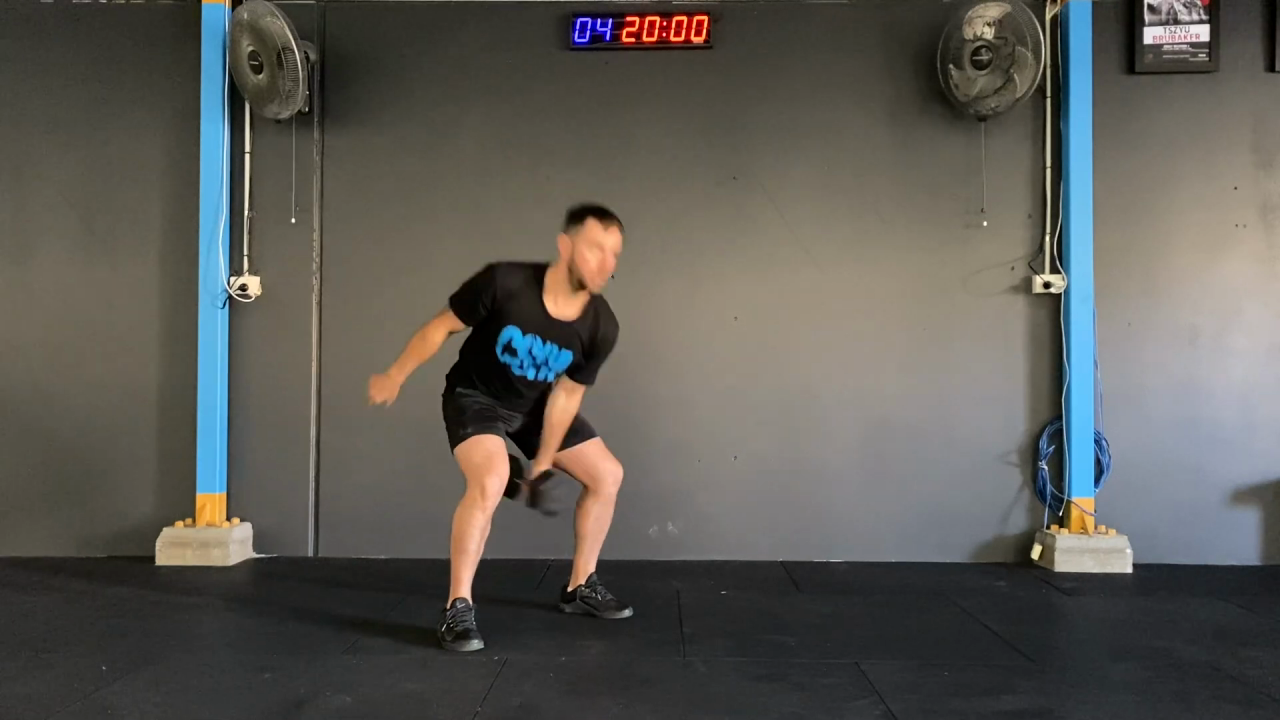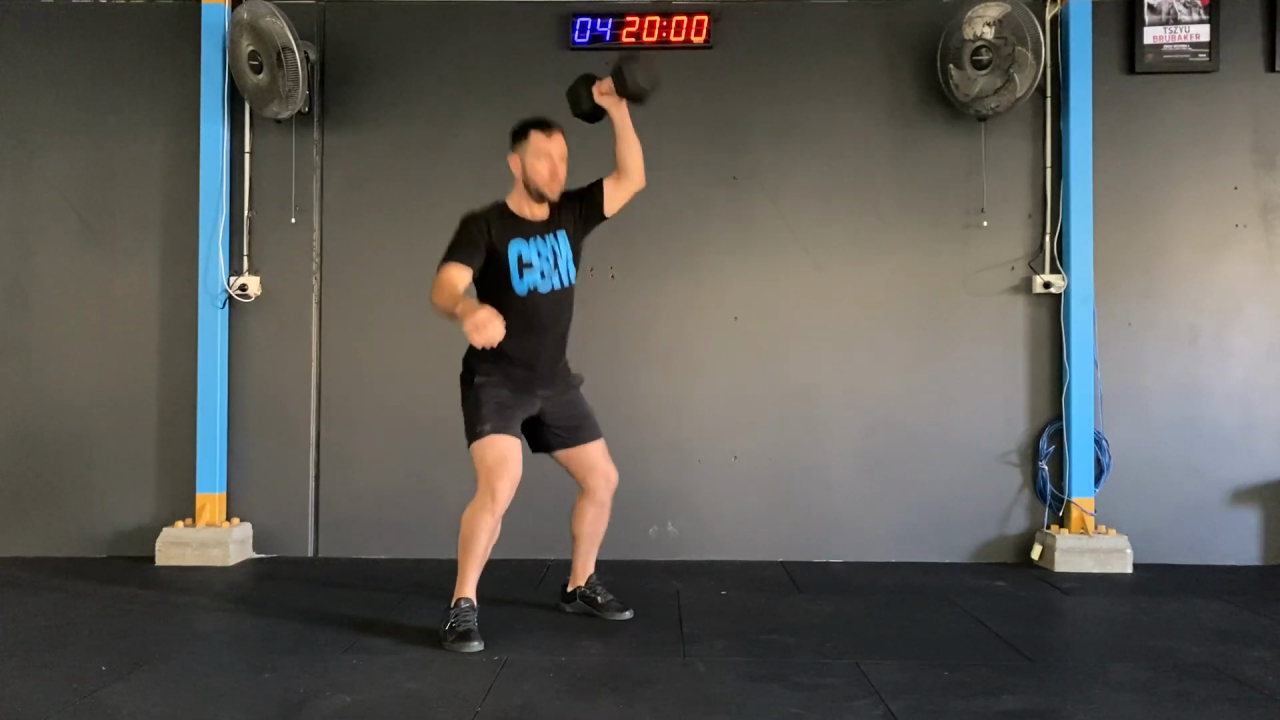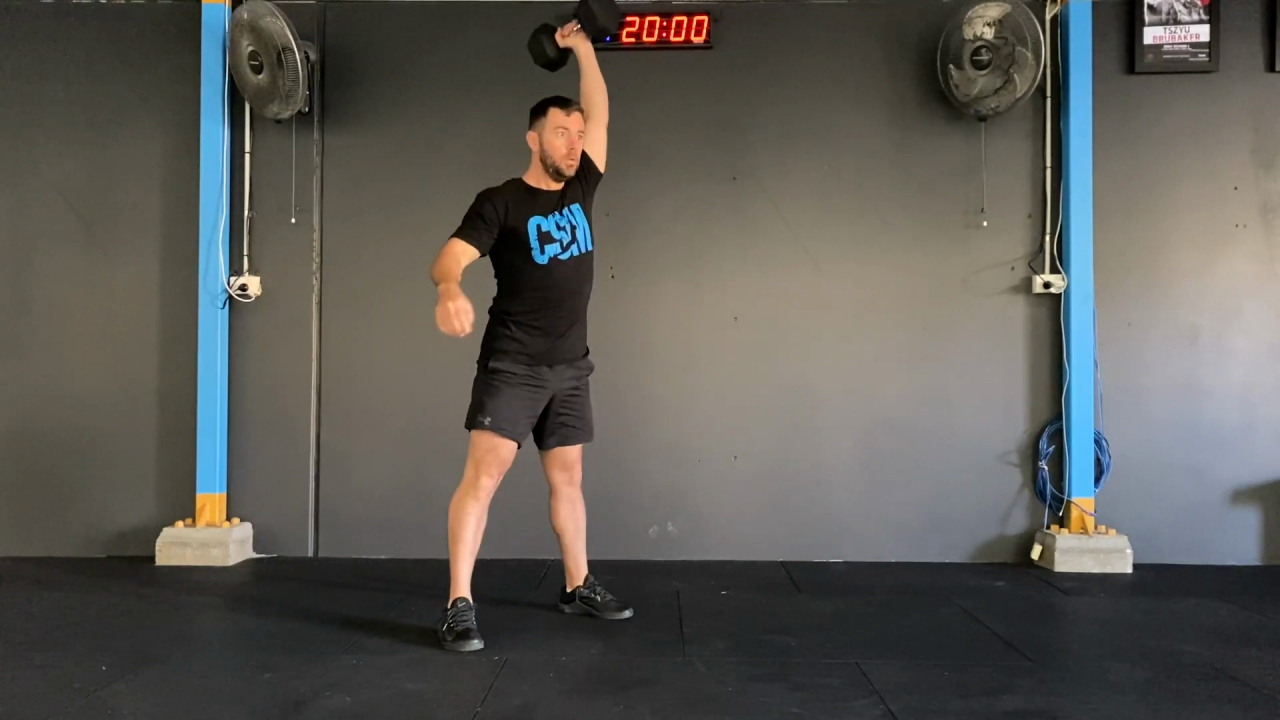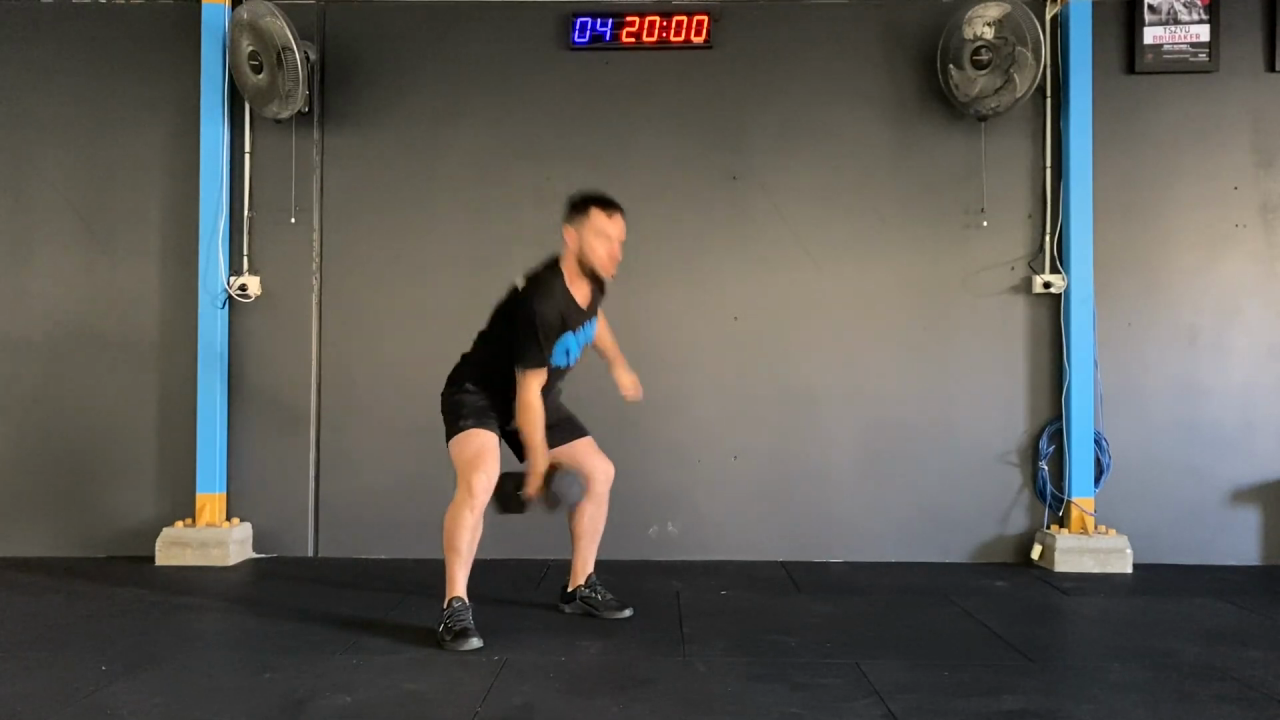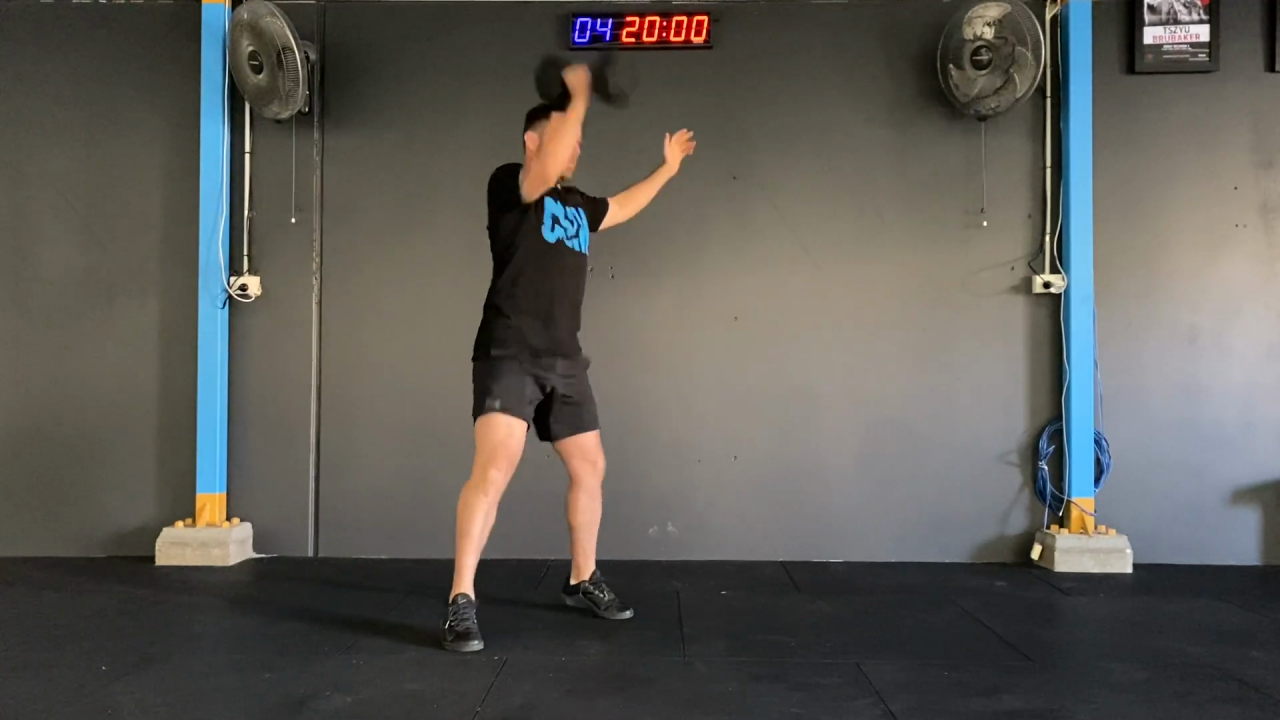
dt=1s
person 1, frame 1
left shoulder: (600, 326)
right shoulder: (504, 284)
left elbow: (567, 396)
right elbow: (443, 324)
left wrist: (543, 462)
right wrist: (395, 375)
left hip: (535, 405)
right hip: (475, 395)
left knee: (608, 475)
right knee: (490, 481)
left ankle: (580, 585)
right ankle: (458, 607)
person 1, frame 2
left shoulder: (570, 212)
right shoulder: (485, 226)
left elbow: (632, 180)
right elbow: (443, 290)
left wrist: (620, 113)
right wrist: (469, 311)
left hip: (554, 381)
right hip: (496, 381)
left knee: (601, 479)
right knee: (499, 486)
left ankle: (580, 585)
right ankle: (462, 604)
person 1, frame 3
left shoulder: (581, 188)
right shoulder: (500, 202)
left elbow: (599, 115)
right elbow: (449, 256)
left wrist: (583, 49)
right wrist: (451, 289)
left hip: (570, 365)
right hip: (512, 365)
left knee: (568, 479)
right knee: (483, 479)
left ankle: (578, 586)
right ankle: (459, 604)
person 1, frame 4
left shoulder: (590, 281)
right shoulder: (543, 298)
right elbow: (527, 394)
left wrist: (618, 364)
right wrist: (537, 467)
left hip: (535, 393)
right hip: (478, 393)
left knee: (599, 472)
right knee: (480, 479)
left ankle: (579, 586)
right ankle: (454, 606)
person 1, frame 5
left shoulder: (576, 204)
right shoulder: (510, 182)
left elbow: (623, 206)
right elbow: (545, 174)
left wrist: (668, 166)
right wrist: (579, 101)
left hip: (563, 356)
right hip: (510, 353)
left knee: (589, 468)
right knee: (493, 472)
left ankle: (583, 580)
right ankle: (461, 599)
